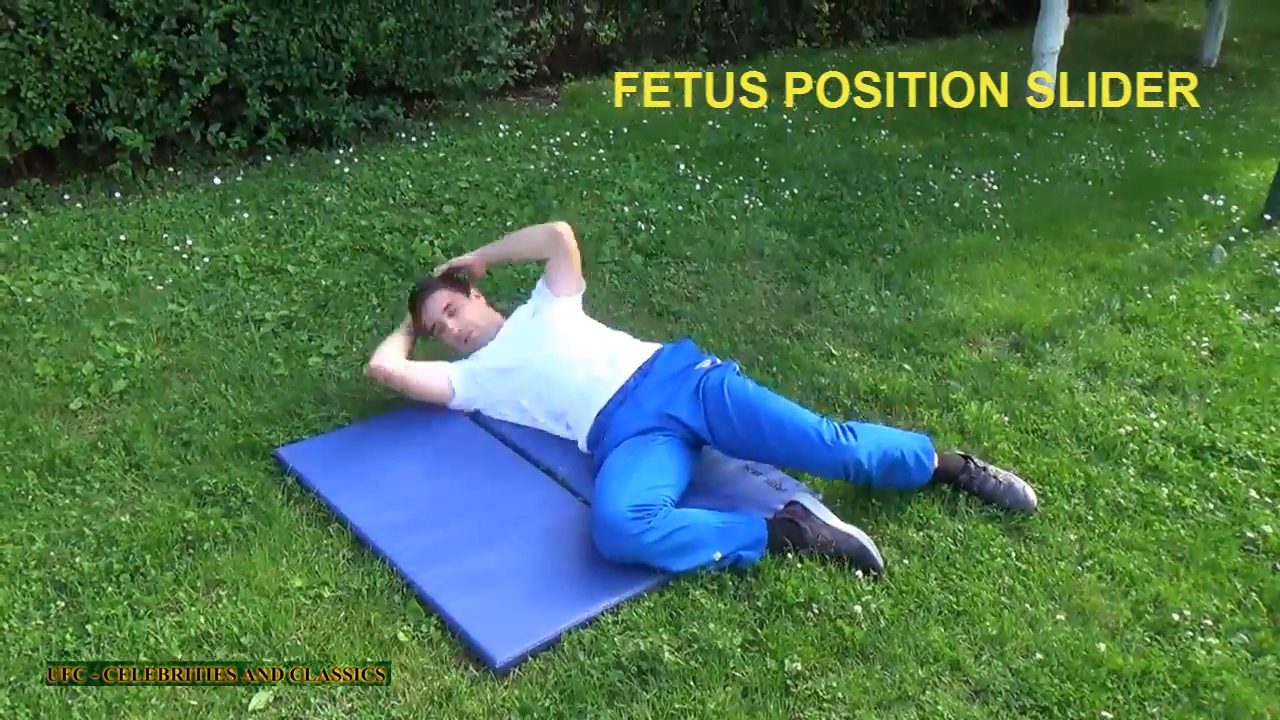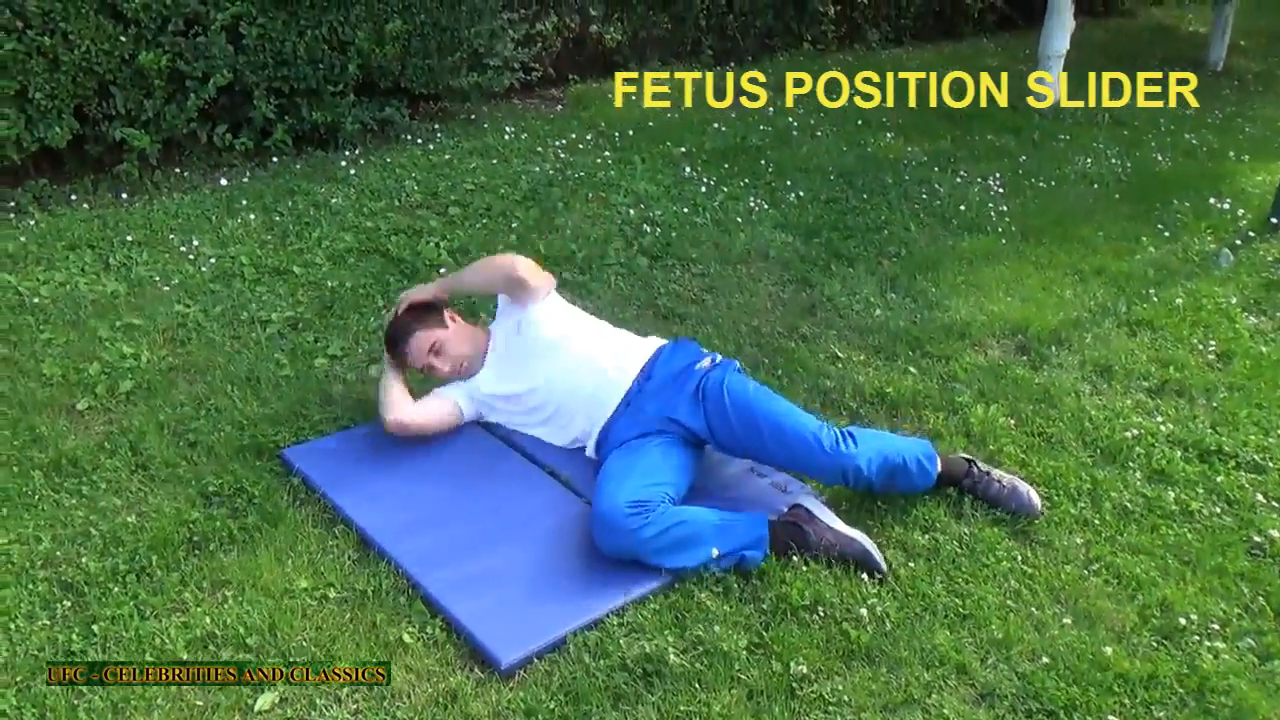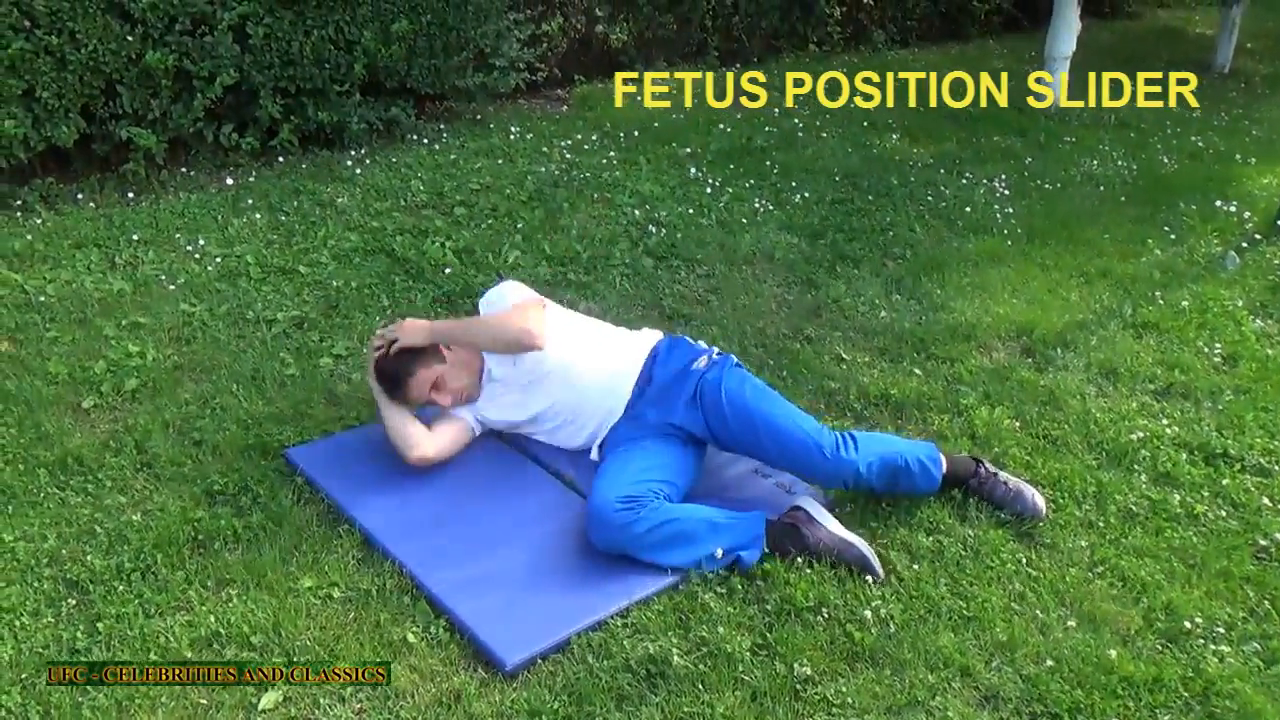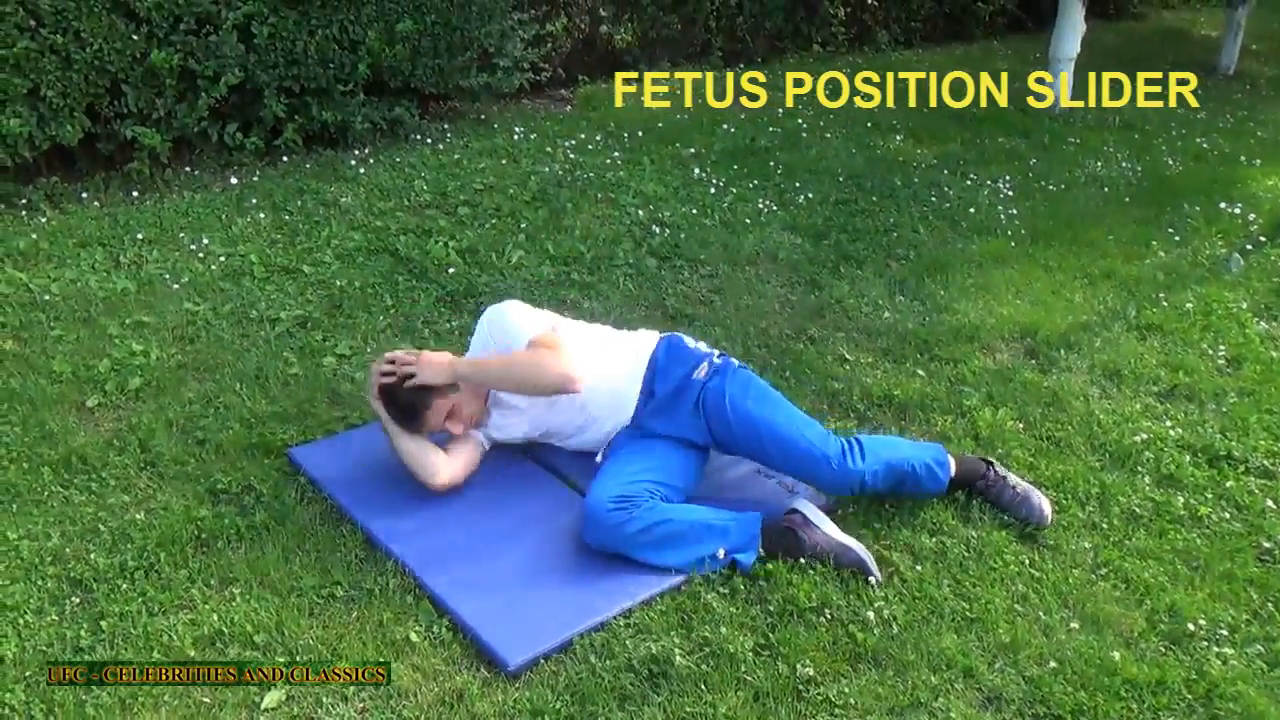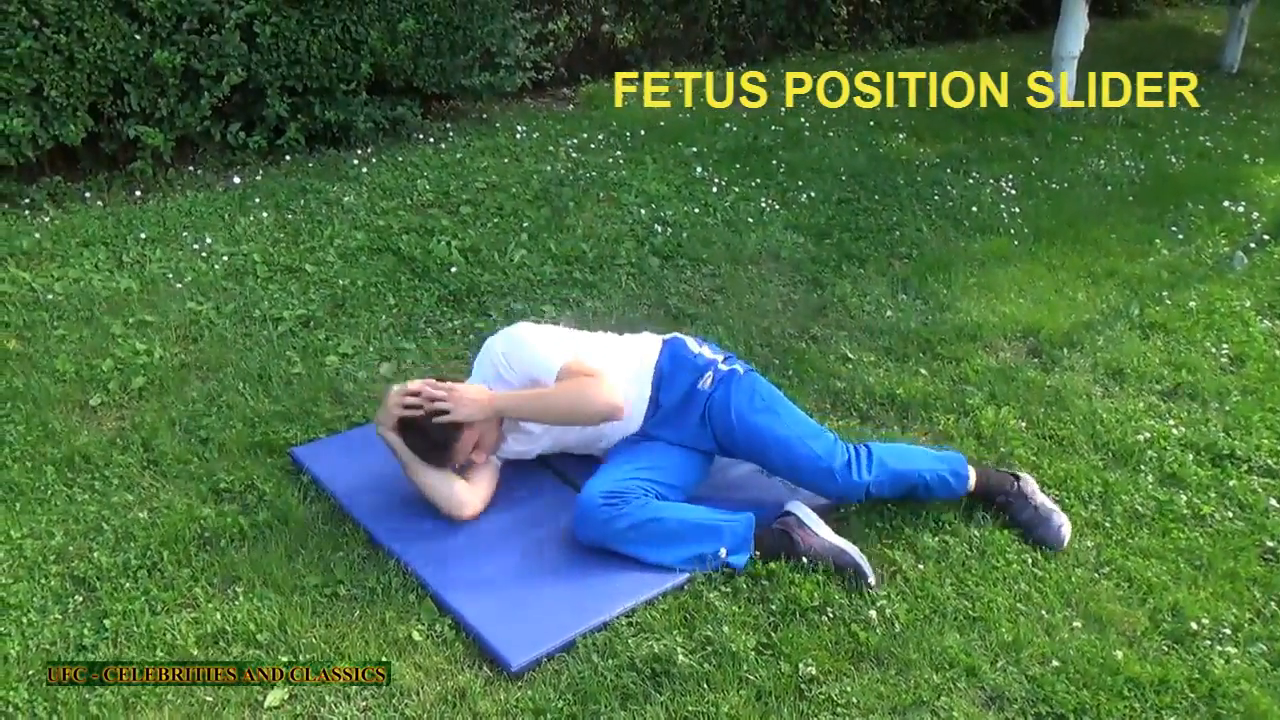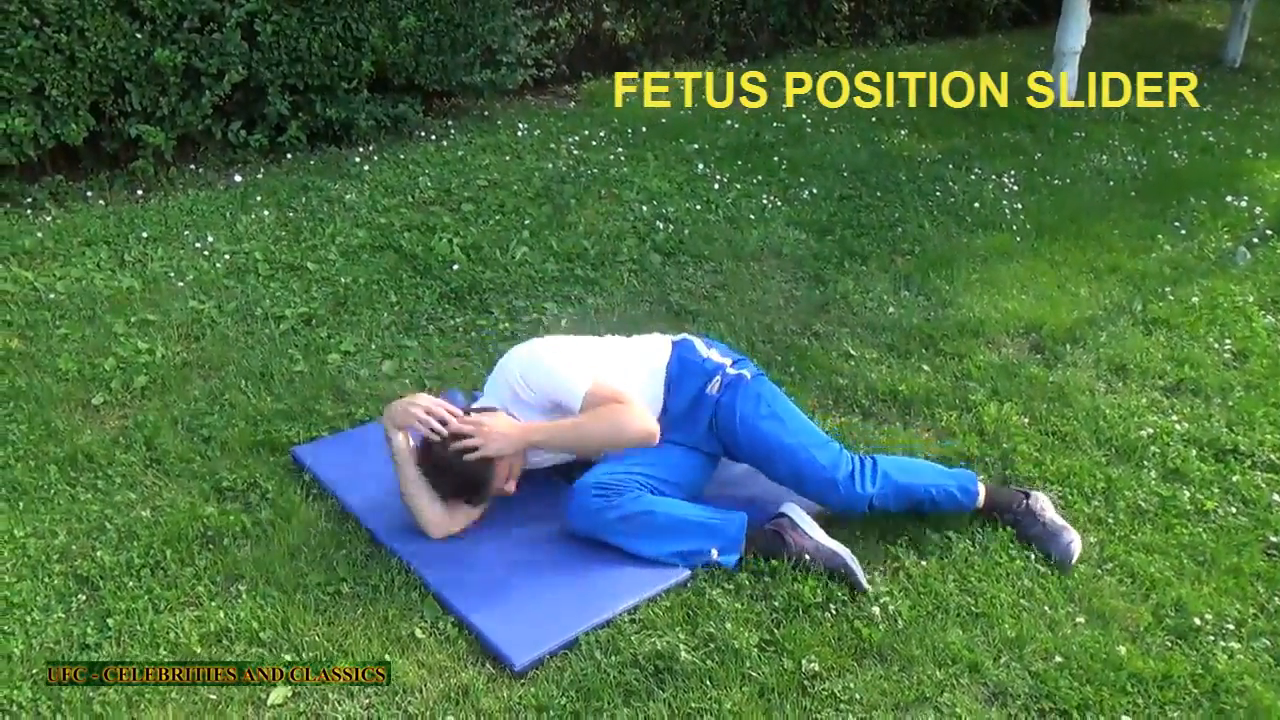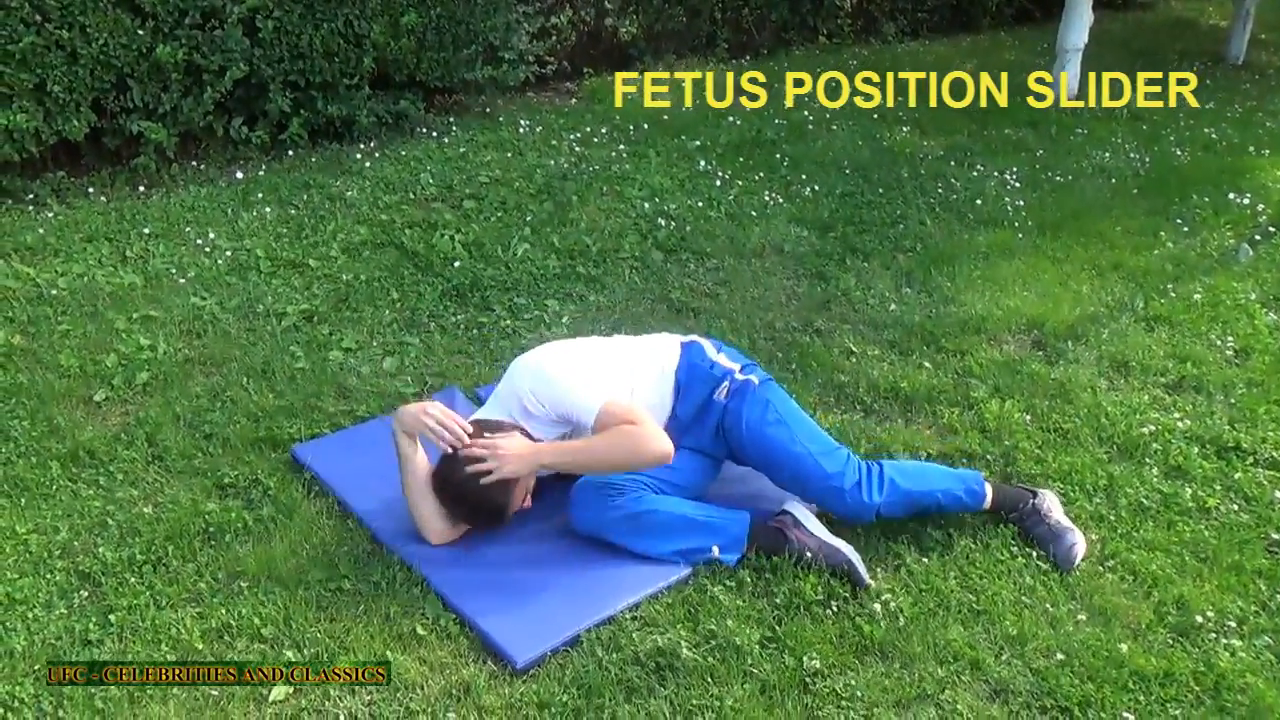
dt=0.2s
person 1, frame 1
left shoulder: (545, 308)
right shoulder: (467, 379)
left elbow: (559, 235)
right elbow: (384, 365)
left wrist: (473, 259)
right wrist: (412, 322)
left hip: (676, 375)
right hip: (627, 434)
left knee: (831, 446)
right knee: (618, 528)
left ankle: (951, 466)
right ankle: (786, 532)
person 1, frame 2
left shoulder: (520, 313)
right shoulder: (472, 394)
left elbow: (517, 268)
right elbow: (399, 420)
left wrist: (434, 288)
right wrist: (393, 365)
left hip: (675, 375)
right hip: (630, 438)
left knee: (830, 451)
right knee: (616, 524)
left ankle: (956, 469)
right ankle: (790, 534)
person 1, frame 3
left shoulder: (499, 304)
right shoulder: (475, 408)
left elbow: (530, 332)
right elbow: (417, 449)
left wrist: (428, 331)
right wrist: (382, 387)
left hip: (673, 374)
right hip: (635, 437)
left knee: (830, 456)
right knee: (610, 520)
left ankle: (961, 470)
right ankle: (785, 534)
person 1, frame 4
left shoulder: (498, 324)
right shoulder: (482, 422)
left elbow: (564, 373)
right elbow: (437, 475)
left wrist: (455, 369)
right wrist: (384, 409)
left hip: (676, 377)
right hip: (640, 439)
left knee: (832, 462)
right knee: (604, 518)
left ankle: (972, 471)
right ankle: (785, 536)
person 1, frame 5
left shoulder: (509, 352)
right shoulder: (474, 423)
left elbow: (606, 398)
right elbow: (462, 504)
left wrist: (493, 403)
right wrist: (392, 434)
left hip: (684, 381)
right hip: (649, 443)
left knee: (839, 468)
right knee: (596, 514)
left ankle: (992, 483)
right ankle: (774, 537)
person 1, frame 6
left shoulder: (525, 372)
right shoulder: (479, 445)
left elbow: (637, 424)
right elbow: (440, 524)
left wrist: (525, 435)
right wrist: (396, 429)
left hip: (694, 382)
right hip: (673, 447)
left knee: (844, 480)
right knee: (589, 505)
left ankle: (1006, 500)
right ankle: (768, 537)
person 1, frame 7
left shoulder: (537, 382)
right shoulder: (483, 450)
left elbow: (652, 445)
right elbow: (436, 530)
left wrist: (538, 457)
right wrist: (406, 430)
left hip: (701, 384)
right hip: (680, 445)
left knee: (853, 489)
right knee: (590, 509)
left ankle: (1015, 501)
right ankle: (770, 534)
